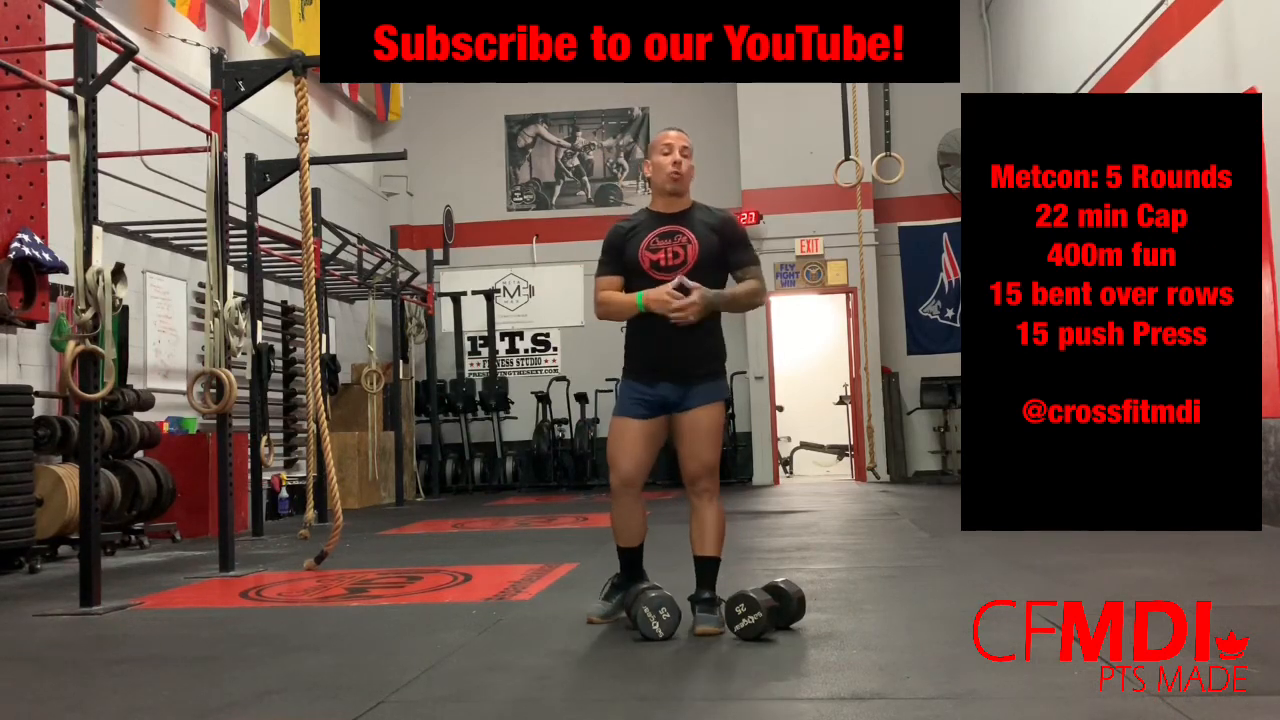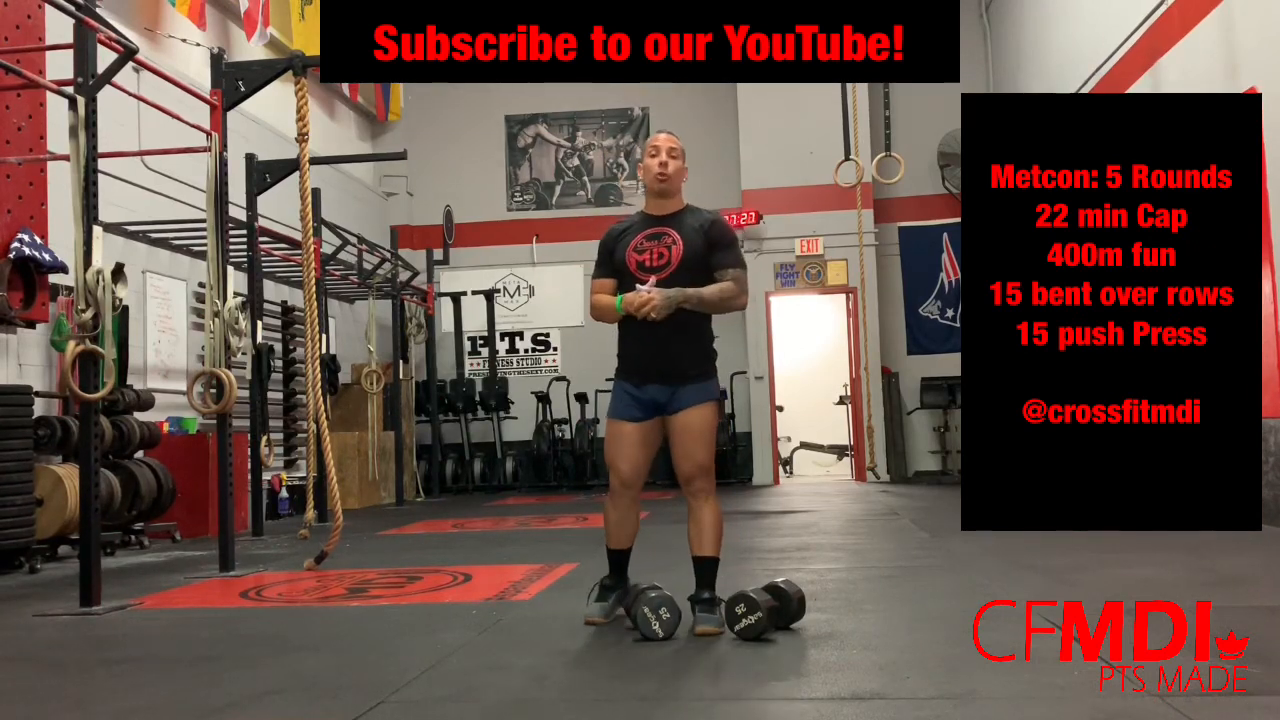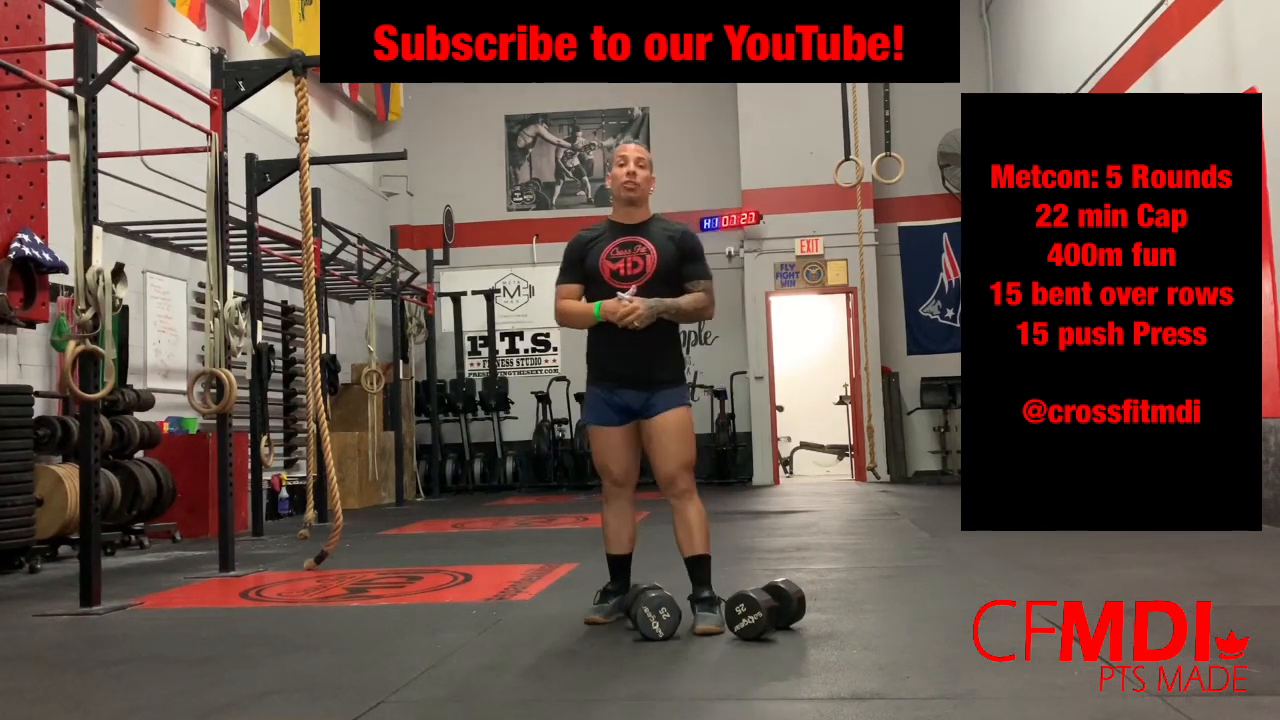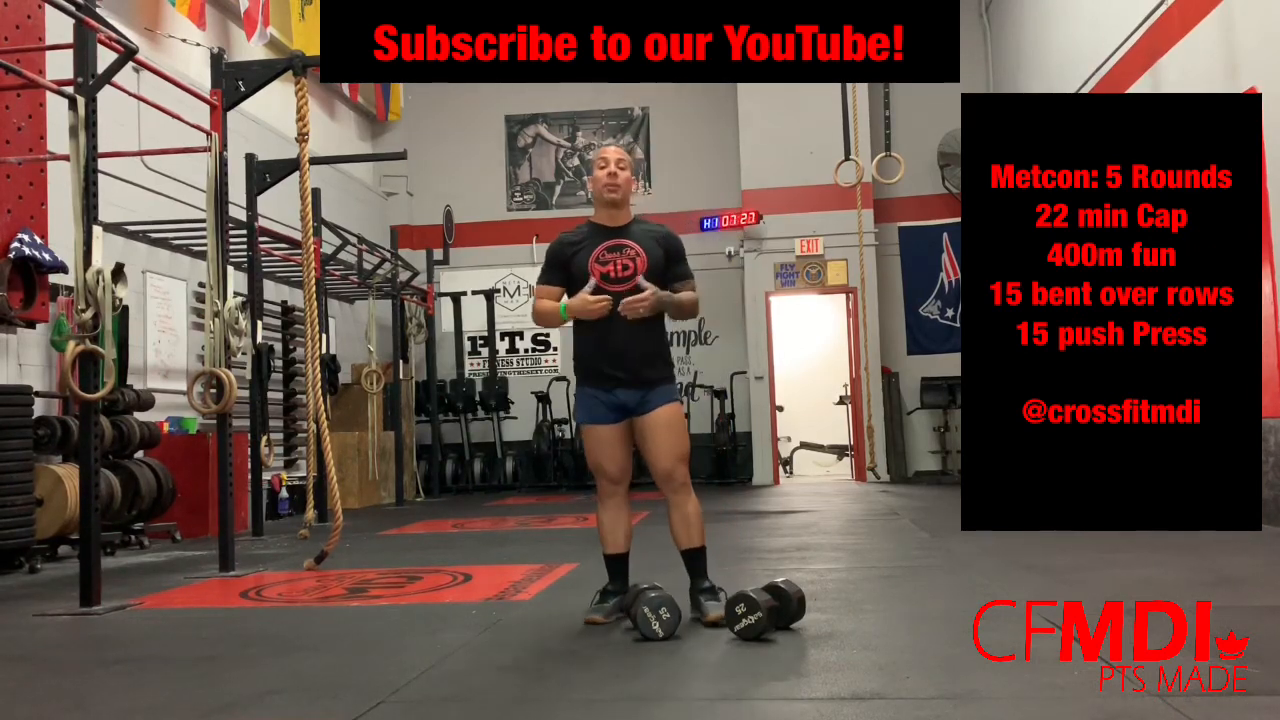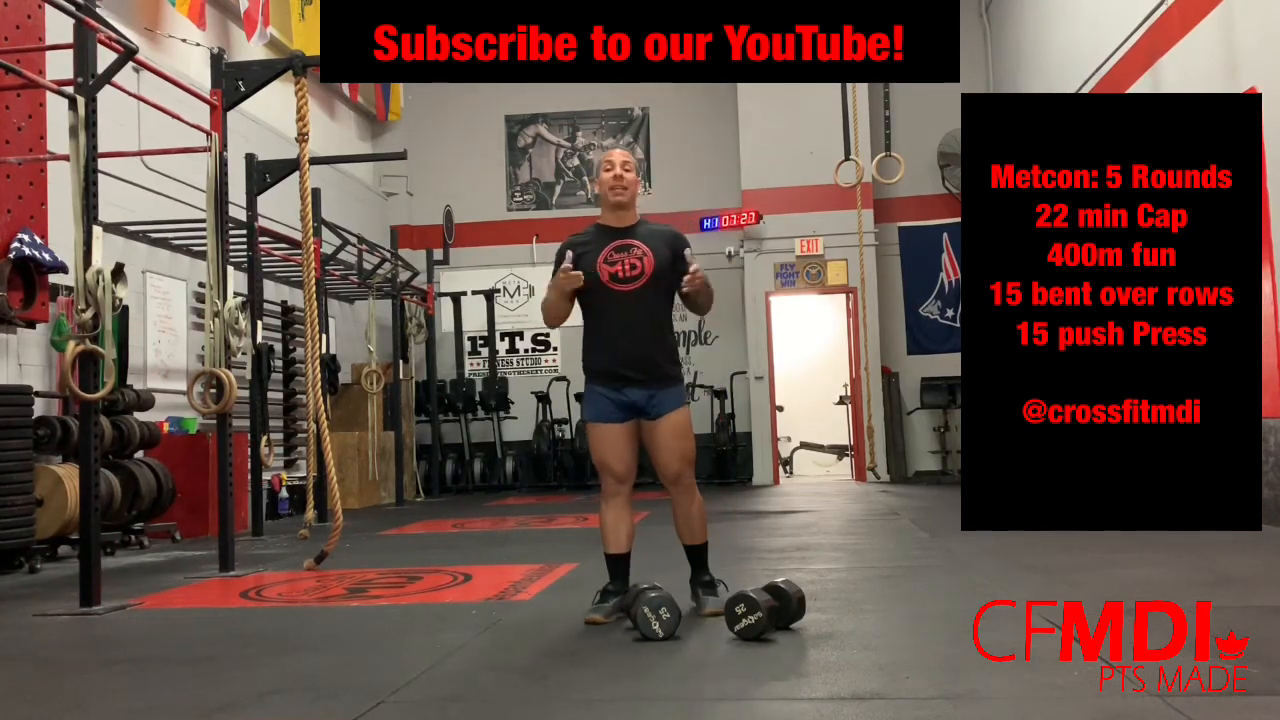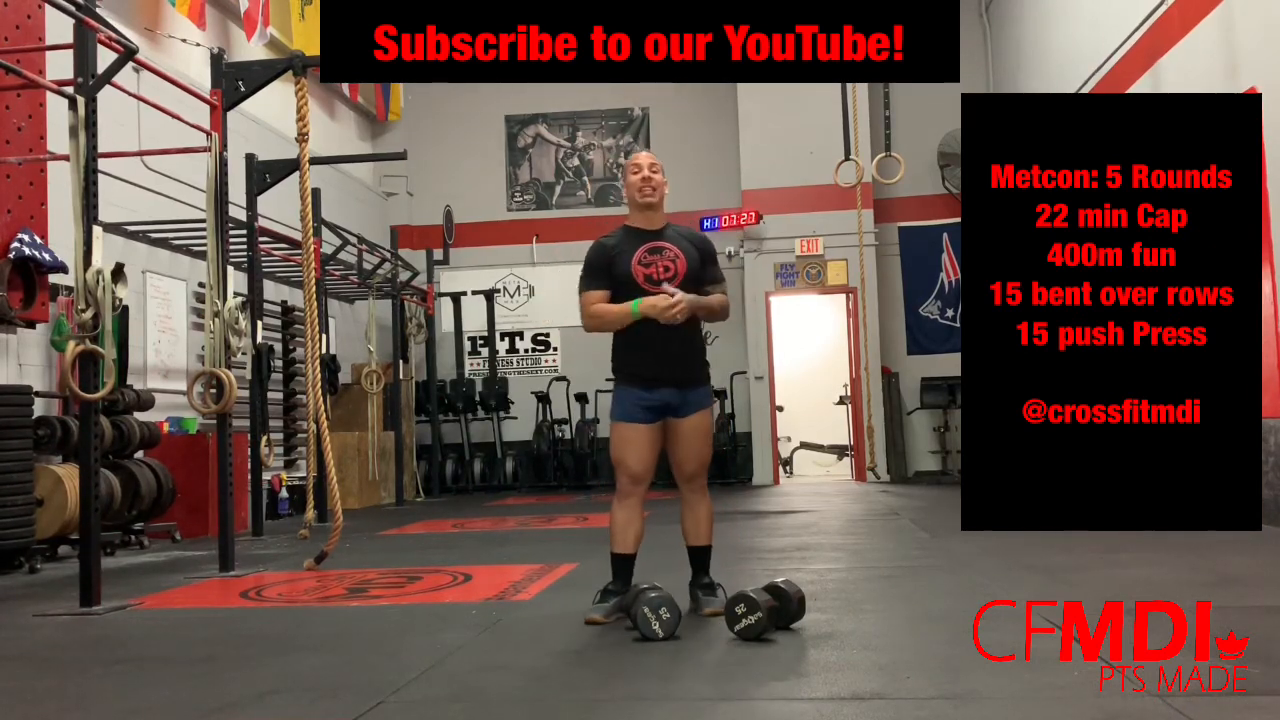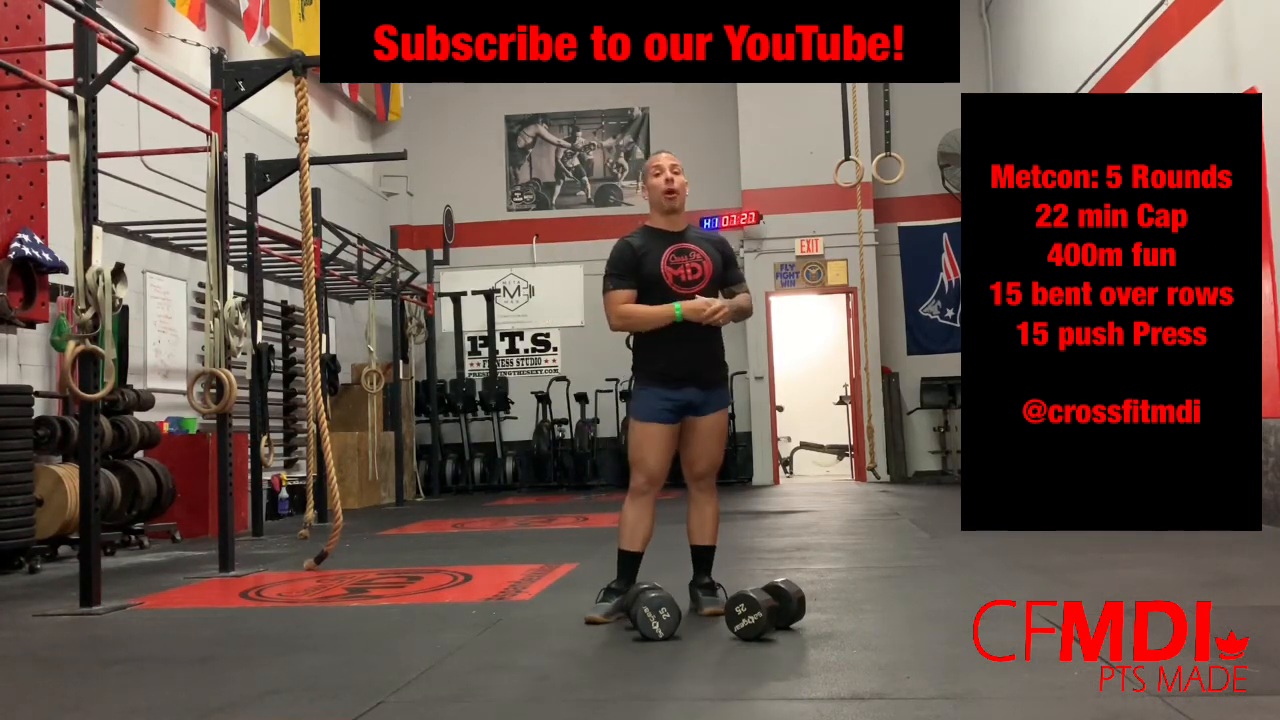
dt=0.3s
person 1, frame 1
left shoulder: (720, 225)
right shoulder: (624, 233)
left elbow: (756, 290)
right elbow: (602, 303)
left wrist: (711, 299)
right wrist: (646, 299)
left hip: (701, 380)
right hip: (640, 380)
left knee: (702, 484)
right knee: (622, 482)
left ankle: (706, 596)
right ankle: (629, 576)
person 1, frame 2
left shoulder: (710, 227)
right shoulder: (617, 235)
left elbow: (737, 294)
right elbow: (597, 304)
left wrist: (677, 296)
right wrist: (626, 302)
left hip: (691, 380)
right hip: (632, 382)
left knee: (698, 484)
right knee: (622, 484)
left ankle: (706, 595)
right ankle: (615, 581)
person 1, frame 3
left shoulder: (678, 238)
right shoulder: (585, 243)
left elbow: (705, 303)
right elbow: (563, 309)
left wrist: (656, 307)
right wrist: (603, 310)
left hip: (664, 385)
right hip: (606, 389)
left knee: (680, 485)
right knee: (616, 486)
left ankle: (703, 595)
right ankle: (618, 587)
person 1, frame 4
left shoulder: (661, 239)
right shoulder: (567, 245)
left elbow: (692, 302)
right elbow: (540, 310)
left wrist: (662, 300)
right wrist: (572, 308)
left hip: (655, 384)
right hip: (597, 389)
left knee: (676, 480)
right knee: (610, 486)
left ankle: (702, 585)
right ankle: (617, 588)
person 1, frame 5
left shoulder: (668, 239)
right shoulder: (577, 247)
left elbow: (702, 304)
right elbow: (552, 317)
left wrist: (699, 282)
right wrist: (560, 285)
left hip: (663, 383)
right hip: (606, 387)
left knee: (681, 481)
right knee: (615, 485)
left ankle: (702, 578)
right ankle: (617, 587)
person 1, frame 6
left shoulder: (695, 242)
right shoulder: (606, 248)
left elbow: (723, 306)
right elbow: (590, 317)
left wrist: (695, 303)
right wrist: (643, 306)
left hip: (691, 384)
right hip: (635, 388)
left knee: (694, 482)
right knee: (630, 485)
left ankle: (701, 581)
right ankle: (619, 587)
person 1, frame 7
left shoulder: (716, 244)
right shoulder: (631, 248)
left elbow: (744, 298)
right elbow: (618, 316)
left wrist: (729, 307)
right wrist: (683, 309)
left hip: (710, 384)
right hip: (656, 386)
left knee: (703, 481)
right knee: (643, 484)
left ankle: (702, 581)
right ankle: (622, 586)
